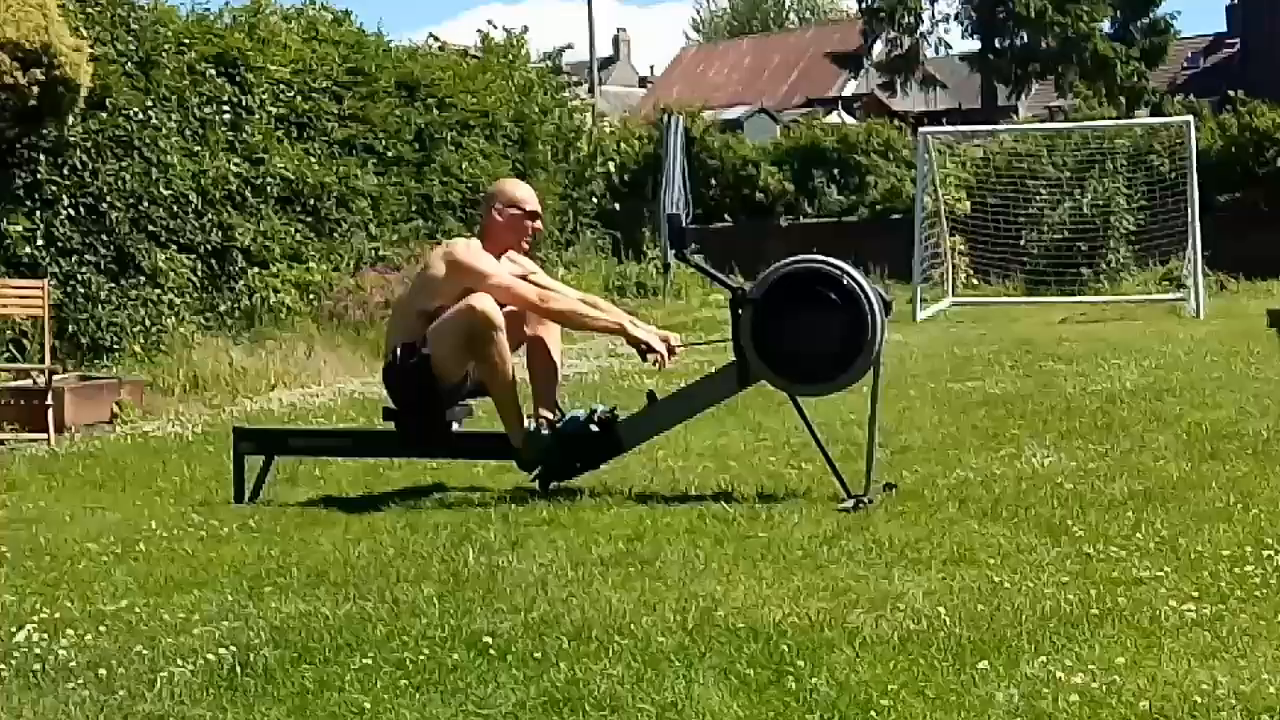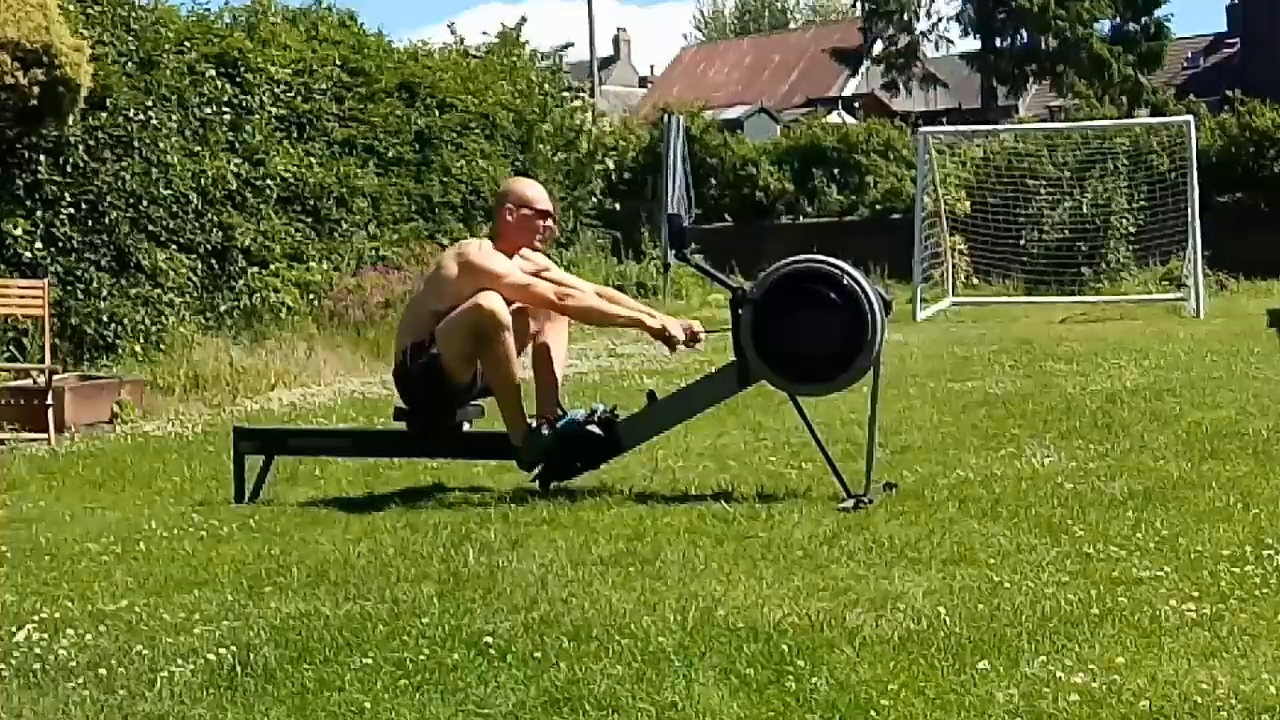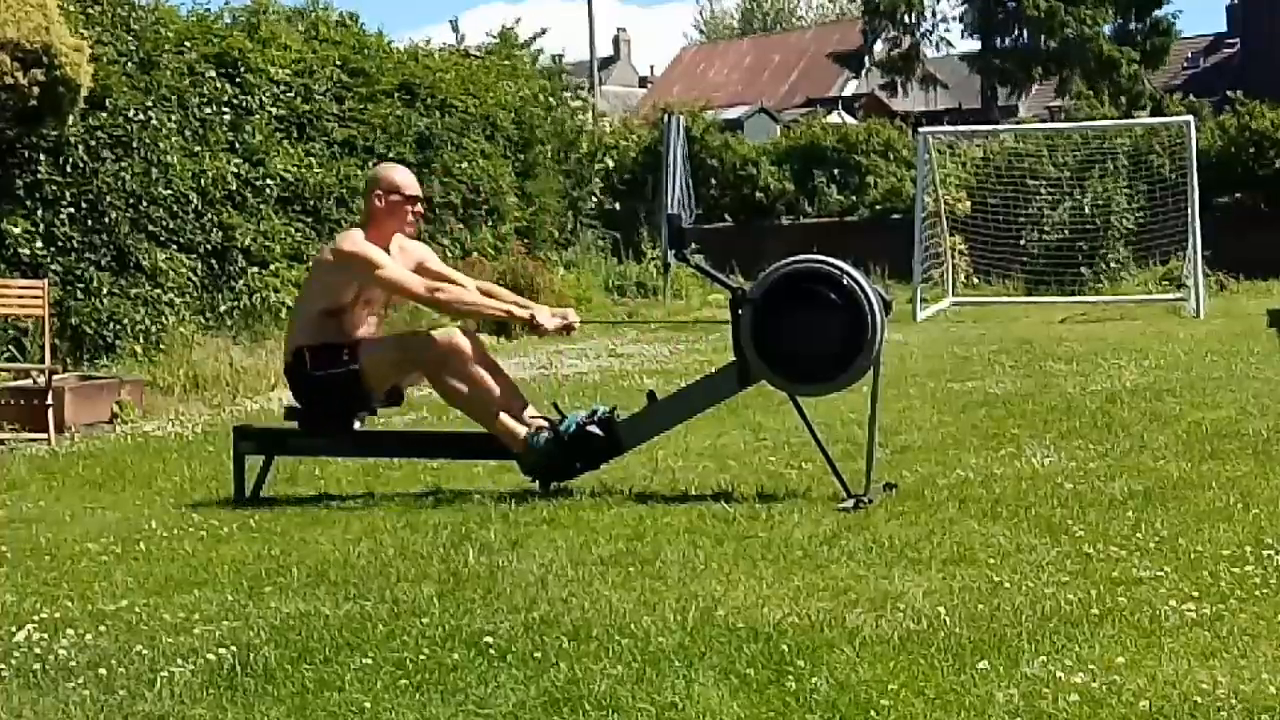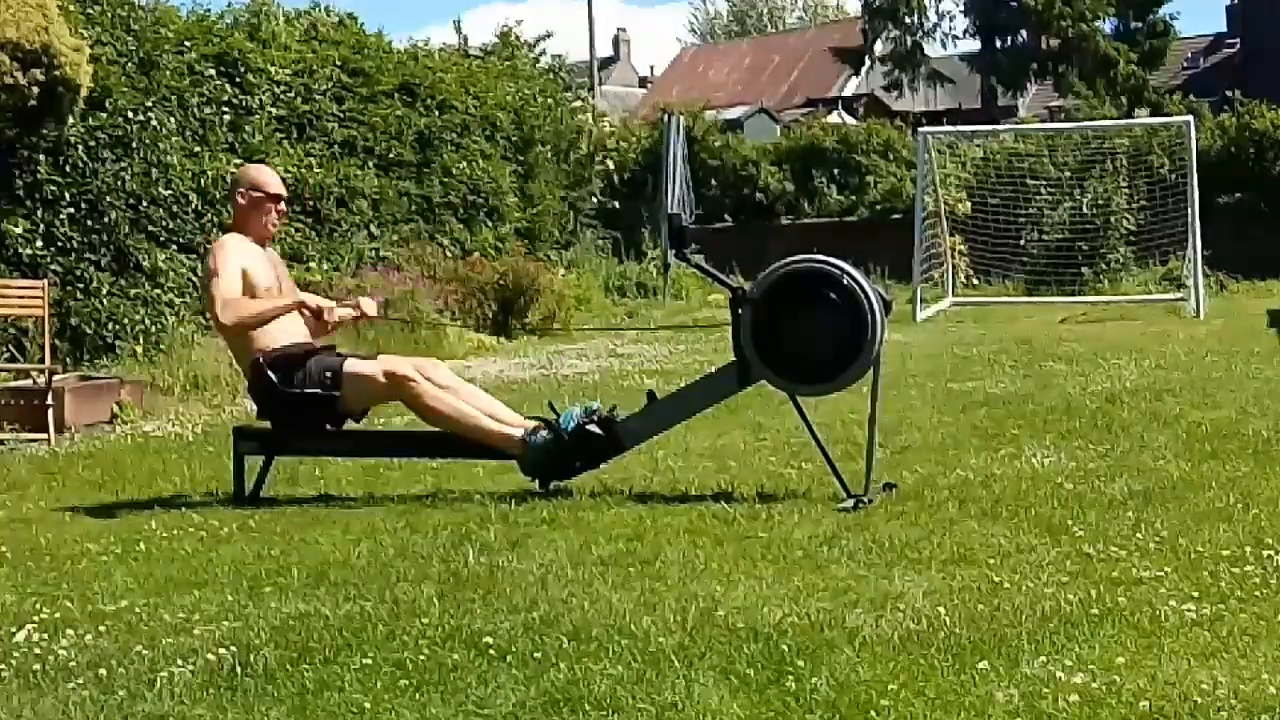
dt=1s
person 1, frame 1
left shoulder: (514, 264)
right shoulder: (463, 256)
left elbow: (580, 300)
right elbow: (545, 301)
left wrist: (648, 330)
right wrist: (624, 330)
left hip: (452, 375)
right hip: (412, 378)
left knee: (541, 314)
right knee: (481, 306)
left ankle: (544, 423)
right ankle: (521, 440)
person 1, frame 2
left shoulder: (526, 261)
right shoulder: (476, 258)
left elbow: (596, 292)
right elbow: (564, 298)
left wrist: (665, 319)
right wrist: (644, 322)
left hip: (460, 375)
right hip: (422, 378)
left knee: (549, 311)
right knee: (489, 305)
left ankle: (546, 425)
right ankle: (525, 440)
person 1, frame 3
left shoulder: (407, 250)
right shoulder: (353, 250)
left elbow: (474, 287)
right elbow: (432, 295)
left wrist: (538, 310)
right wrist: (523, 315)
left hip: (355, 364)
right hip: (315, 372)
left knee: (458, 342)
right knee: (431, 347)
left ankle: (541, 428)
right ankle: (528, 444)
person 1, frame 4
left shoulder: (268, 253)
right shoulder: (229, 250)
left elbow: (317, 318)
right elbow: (225, 316)
left wrist: (348, 309)
right wrist: (305, 301)
left hip: (308, 364)
right hip: (278, 380)
left knee: (430, 369)
right knee: (401, 376)
left ankle: (536, 431)
right ankle: (522, 445)
